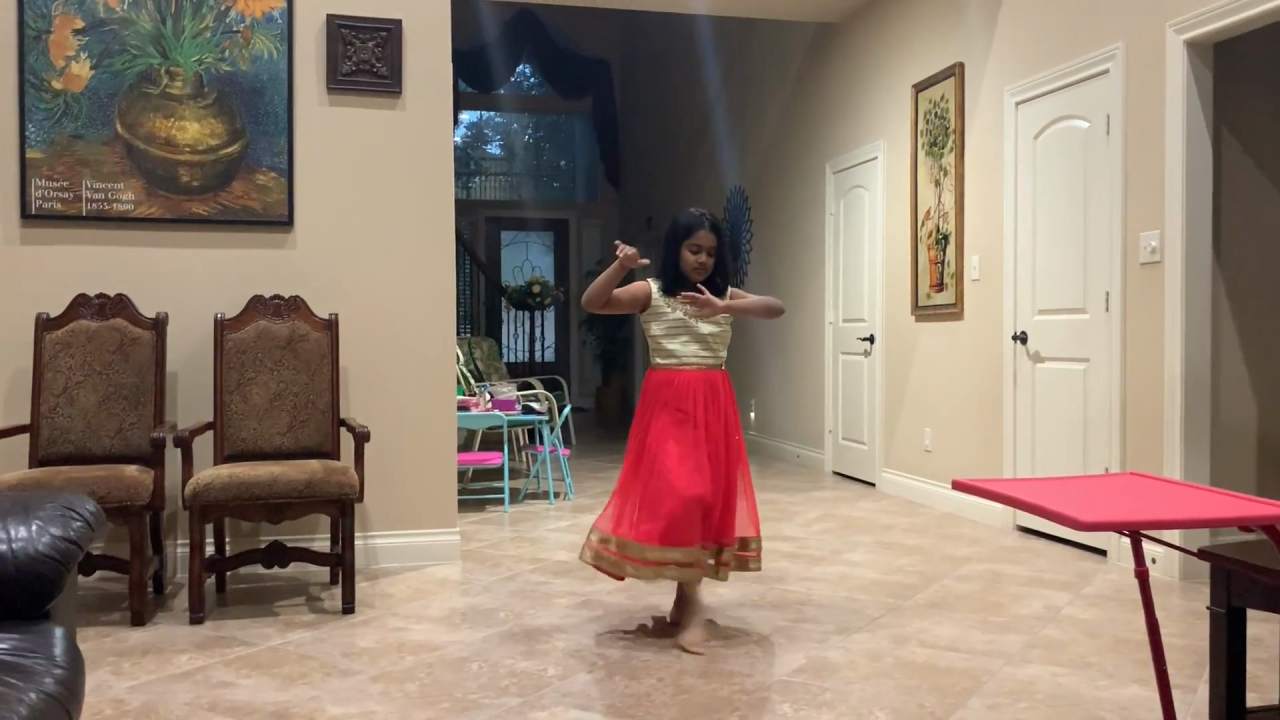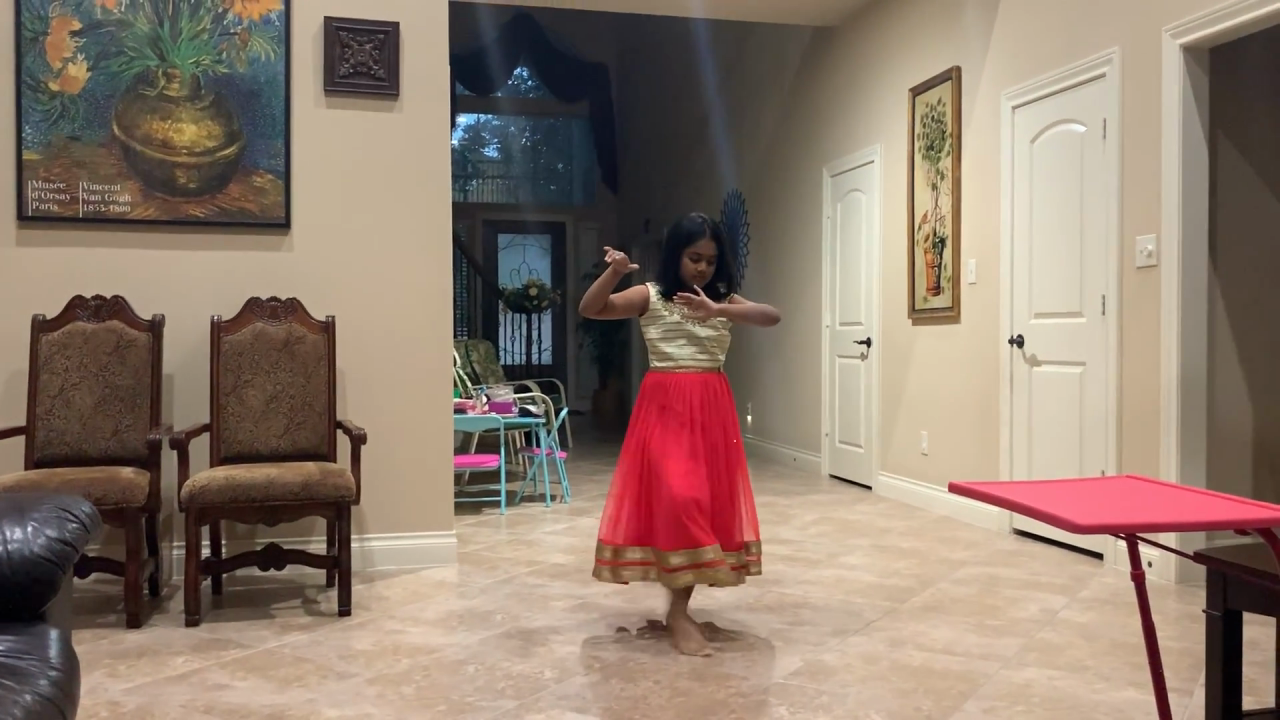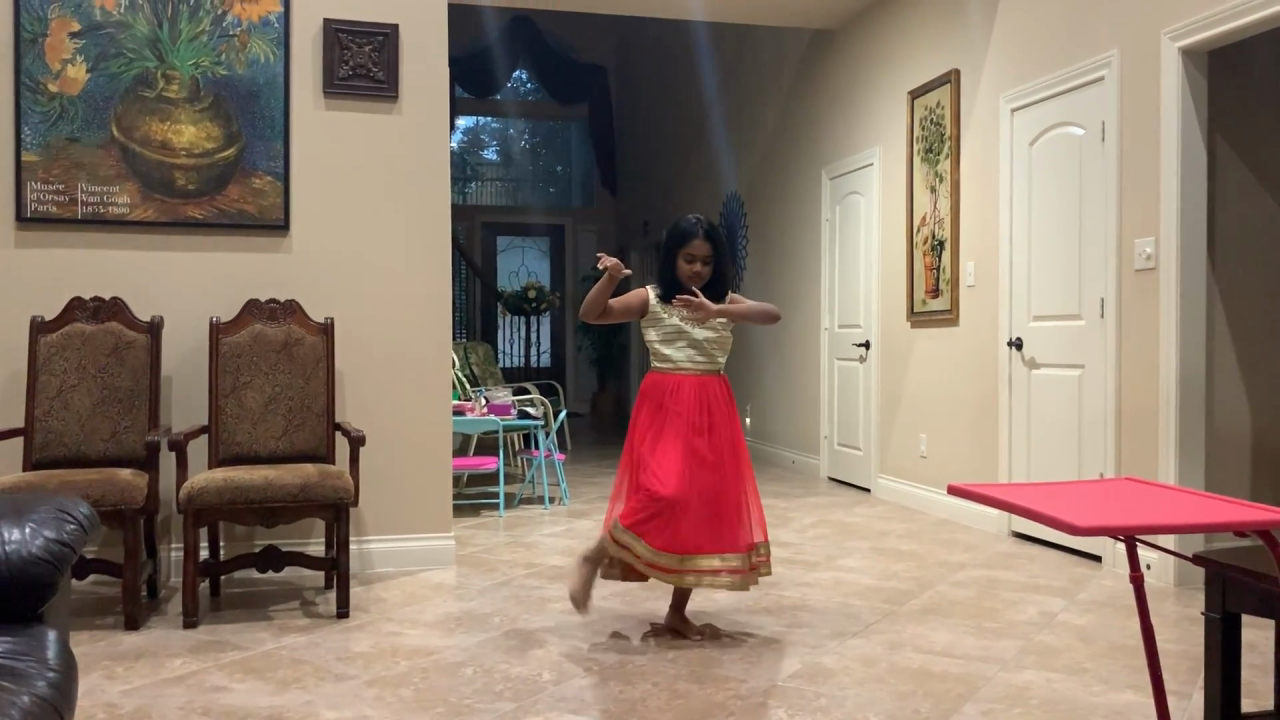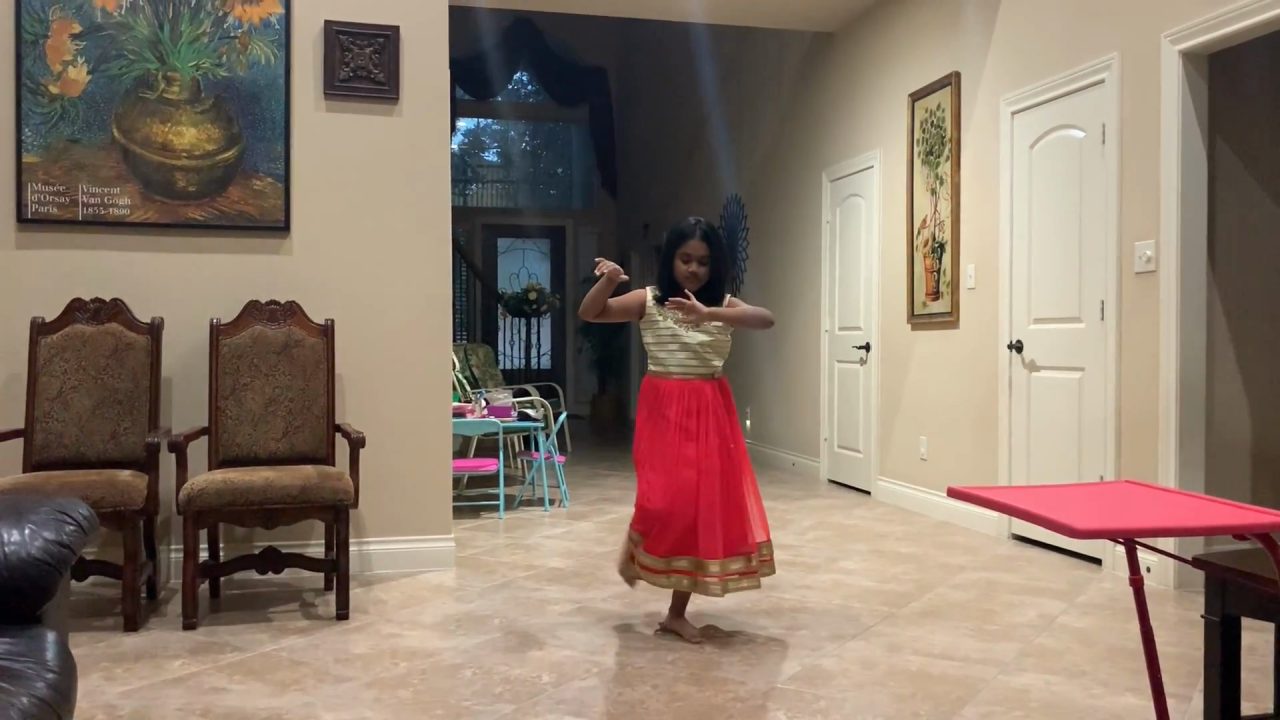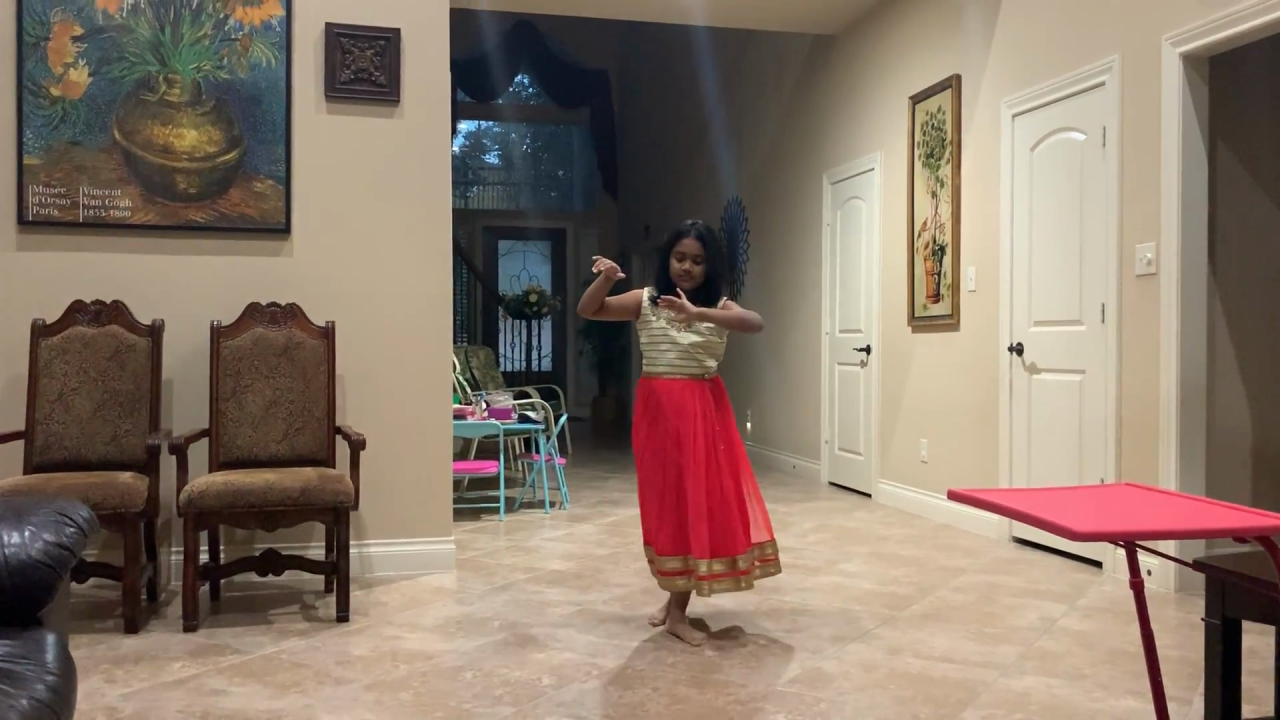
dt=0.2s
person 1, frame 1
left shoulder: (725, 295)
right shoulder: (651, 293)
left elbow: (775, 307)
right elbow: (591, 303)
left wrist: (723, 306)
right wrist: (621, 267)
left hip: (714, 402)
right hip: (667, 400)
left knee: (708, 496)
right knee: (678, 494)
left ankle: (683, 604)
right ankle: (693, 606)
person 1, frame 2
left shoulder: (724, 300)
right shoulder: (650, 297)
left elbow: (772, 316)
right elbow: (589, 309)
left wrist: (718, 310)
right wrist: (613, 273)
left hip: (712, 406)
right hip: (665, 403)
left knee: (707, 498)
right knee: (677, 495)
left ankle: (680, 607)
right ankle: (678, 607)
person 1, frame 3
left shoulder: (725, 301)
right shoulder: (649, 300)
left elbow: (772, 314)
right elbow: (589, 314)
left wrist: (716, 311)
right wrist: (609, 279)
left hip: (713, 408)
right hip: (665, 404)
left knee: (707, 499)
right knee: (663, 493)
left ankle: (677, 611)
right ankle: (599, 554)
person 1, frame 4
left shoulder: (723, 305)
right shoulder: (648, 301)
left elbow: (766, 319)
right elbow: (588, 313)
left wrist: (708, 314)
right wrist: (607, 281)
left hip: (710, 409)
right hip: (663, 408)
left knee: (706, 500)
right knee: (662, 500)
left ankle: (676, 612)
right ankle: (636, 546)
person 1, frame 5
left shoulder: (719, 307)
right shoulder: (645, 301)
left elbow: (756, 323)
right elbow: (587, 310)
left wrist: (696, 313)
right wrist: (606, 278)
left hip: (704, 409)
right hip: (657, 407)
left knee: (703, 499)
right knee: (665, 500)
left ankle: (678, 611)
right ankle: (673, 595)
